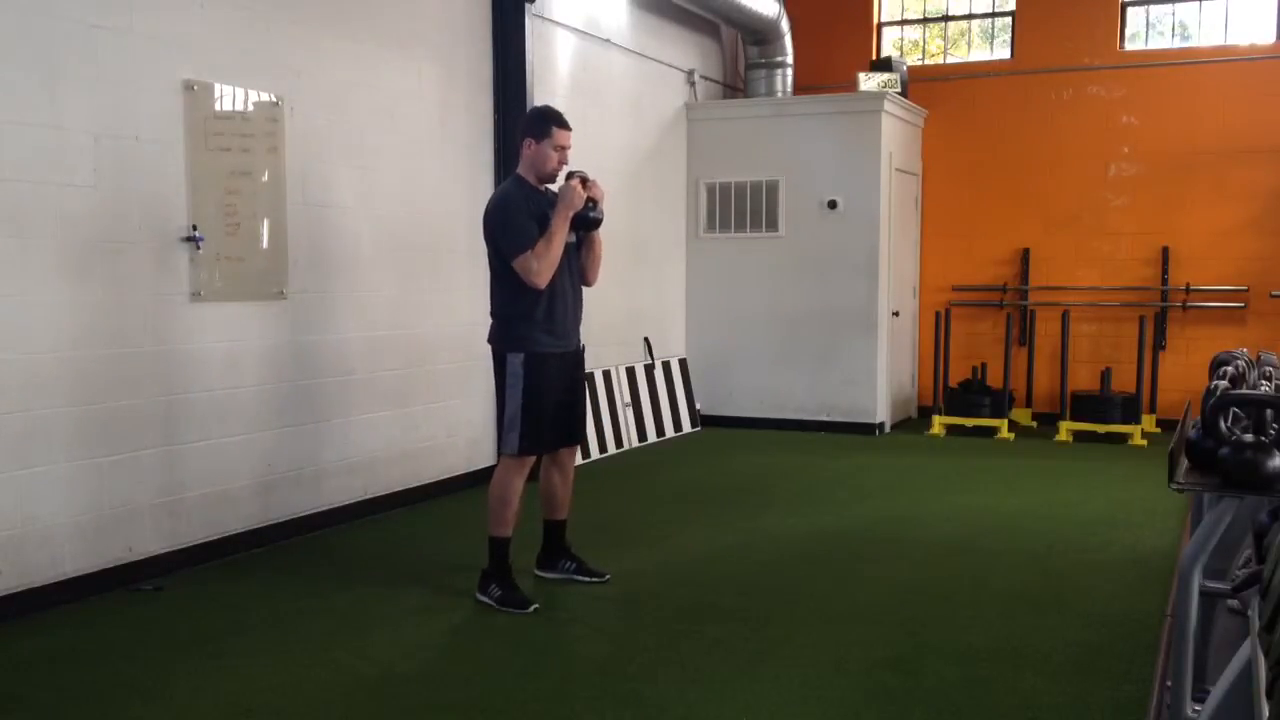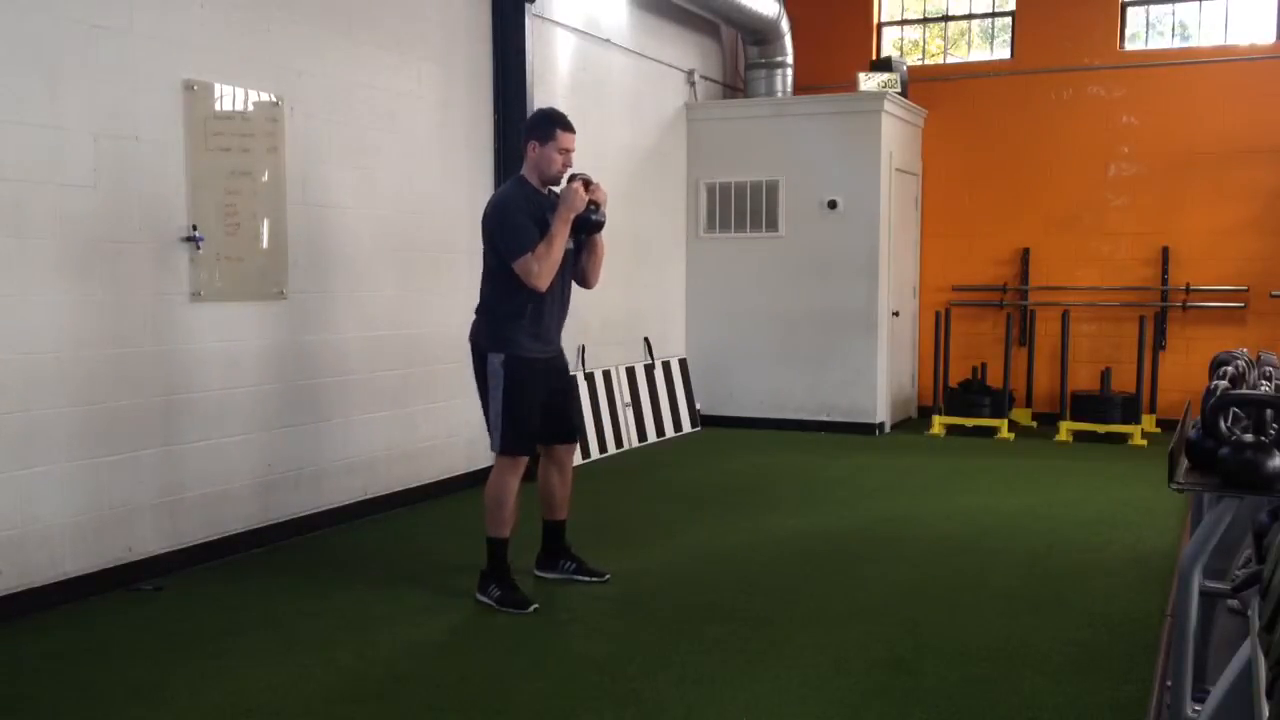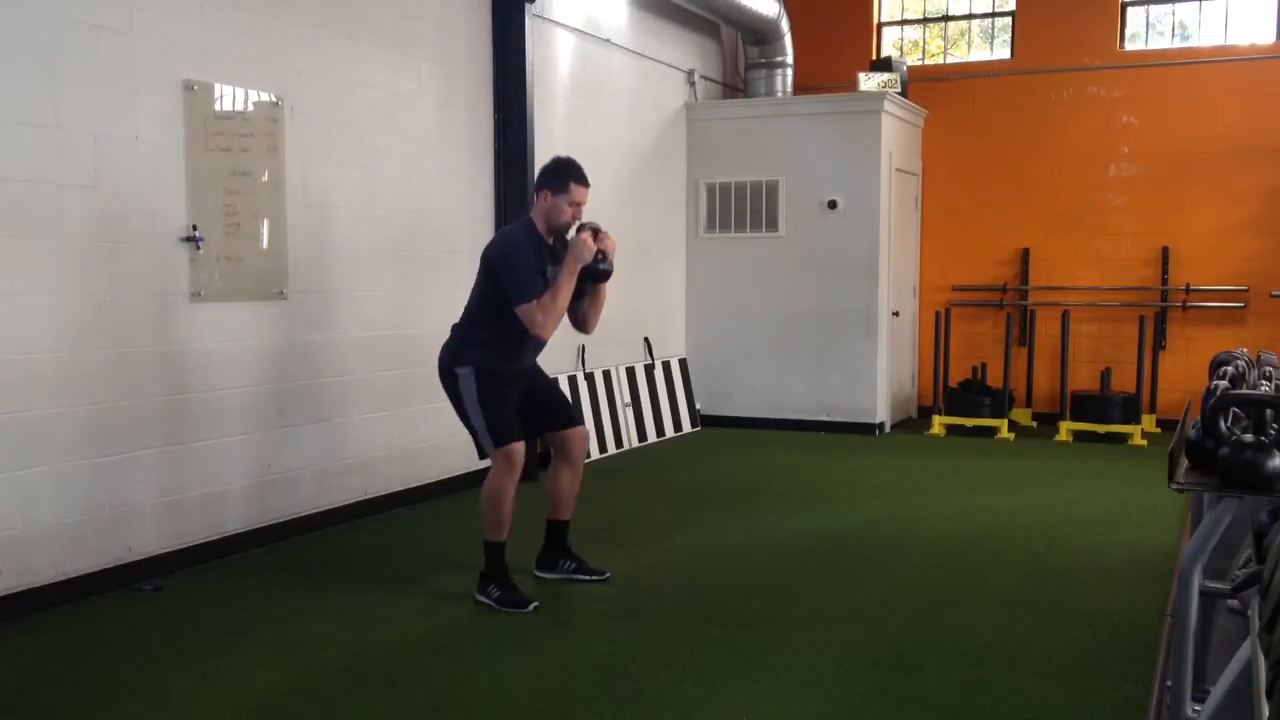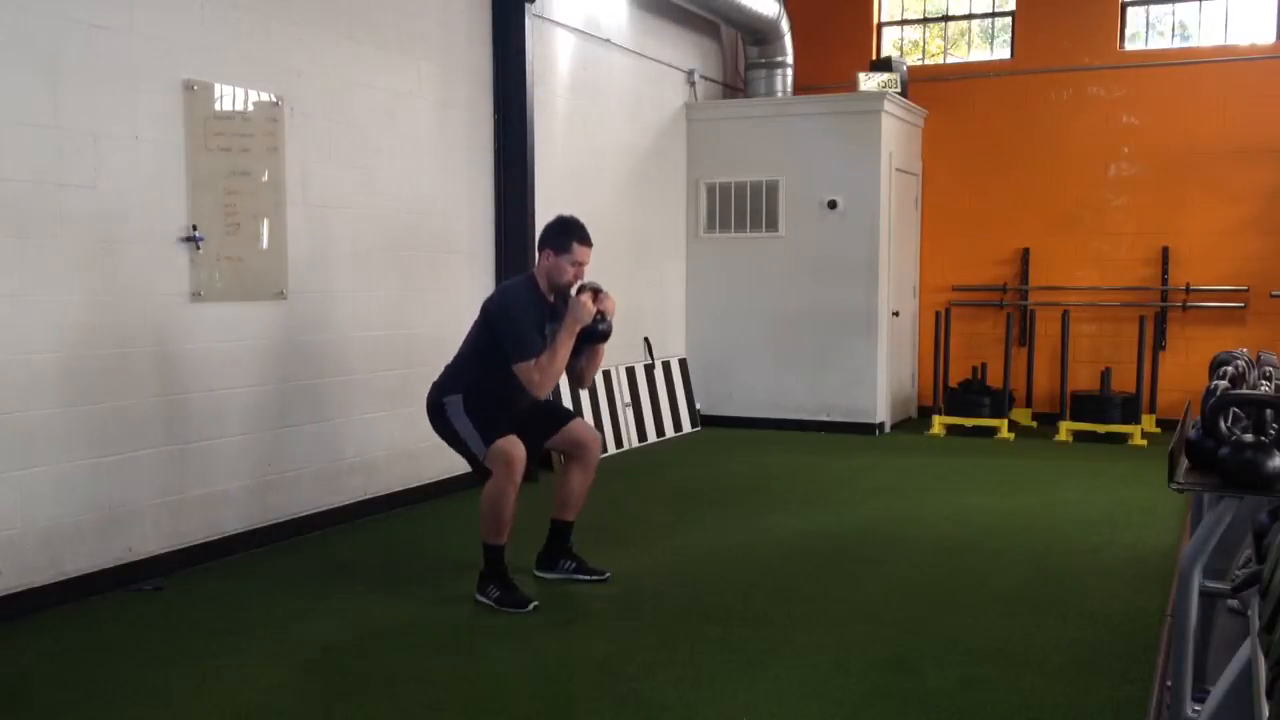
dt=0.4s
person 1, frame 1
left shoulder: (556, 200)
right shoulder: (509, 203)
left elbow: (587, 274)
right elbow: (536, 273)
right wrist: (563, 213)
left hip: (565, 346)
right hip: (525, 350)
left knee: (564, 452)
right knee: (520, 457)
left ankle: (554, 552)
right ankle: (495, 574)
person 1, frame 2
left shoulder: (558, 201)
right shoulder: (509, 203)
left elbow: (587, 277)
right elbow: (537, 276)
right wrist: (564, 215)
left hip: (547, 349)
right hip: (508, 351)
left knee: (562, 450)
right knee: (513, 458)
left ankle: (554, 553)
right ankle: (494, 575)
person 1, frame 3
left shoulder: (562, 247)
right shoulder: (512, 246)
left elbow: (584, 323)
right elbow: (542, 323)
right wrist: (573, 264)
left hip: (518, 366)
right hip: (474, 366)
left knee: (574, 440)
right knee: (511, 455)
left ankle: (554, 552)
right ankle: (493, 575)
person 1, frame 4
left shoulder: (561, 302)
right shoulder: (514, 302)
left elbow: (581, 379)
right elbow: (540, 385)
right wrist: (572, 325)
left hip: (511, 401)
right hip: (461, 400)
left knee: (587, 442)
right knee: (511, 457)
left ankle: (556, 552)
right ankle: (492, 576)
